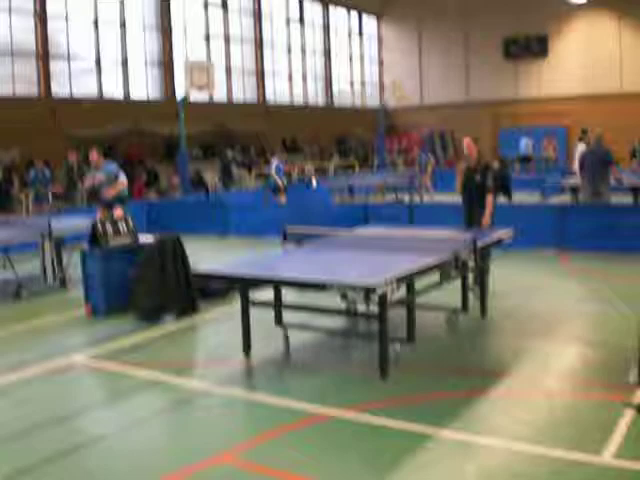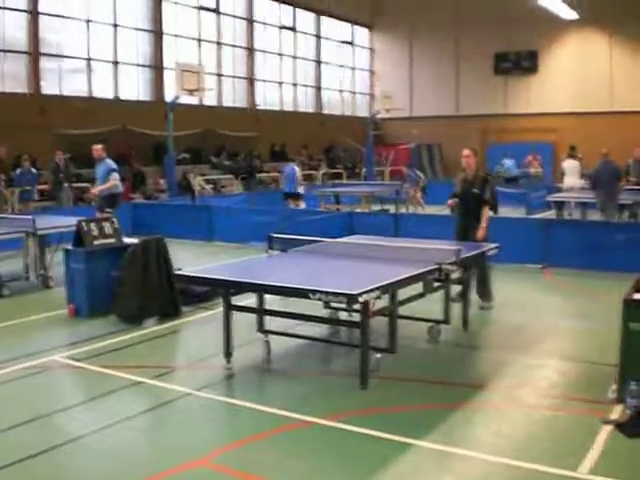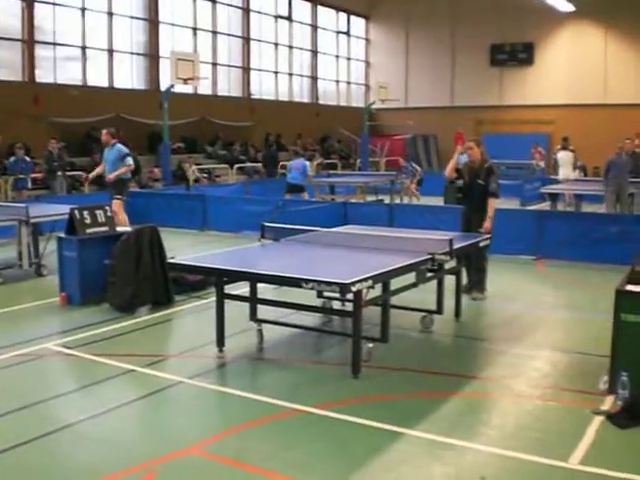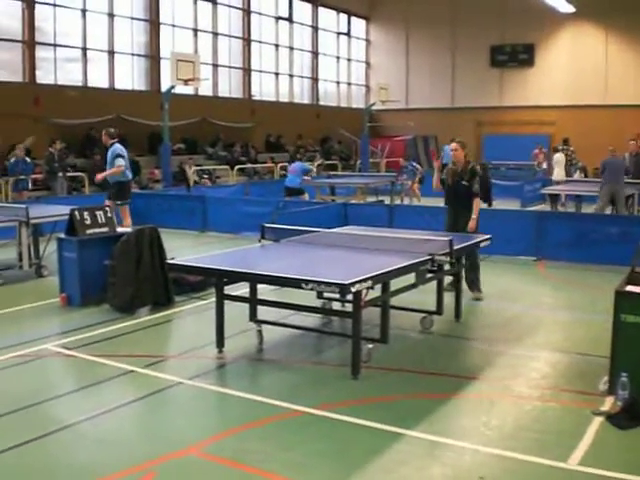
dt=0.7s
person 1, frame 1
left shoulder: (484, 168)
right shoulder: (464, 169)
left elbow: (489, 193)
left wrist: (487, 215)
right wrist: (459, 179)
left hip: (481, 210)
right hip: (469, 210)
person 1, frame 2
left shoulder: (483, 179)
right shoulder: (460, 179)
left elbow: (486, 205)
left wrist: (482, 227)
right wrist: (452, 202)
left hip: (477, 225)
right hip: (462, 224)
left knee: (479, 261)
left ankle: (486, 297)
right ankle: (464, 291)
person 1, frame 3
left shoulder: (489, 169)
right shoulder: (467, 168)
left elbow: (492, 196)
right elbow: (448, 175)
left wrist: (489, 218)
right wrist: (456, 155)
left hip: (481, 215)
right hip: (467, 213)
left knee: (479, 252)
left ankle: (479, 288)
right ankle: (471, 284)
person 1, frame 4
left shoulder: (472, 170)
right shoulder: (449, 170)
left elbow: (476, 196)
right elbow: (437, 188)
left wrist: (474, 218)
right wrist: (437, 170)
left hip: (467, 215)
right hip: (452, 213)
left knee: (470, 252)
left ankle: (475, 288)
